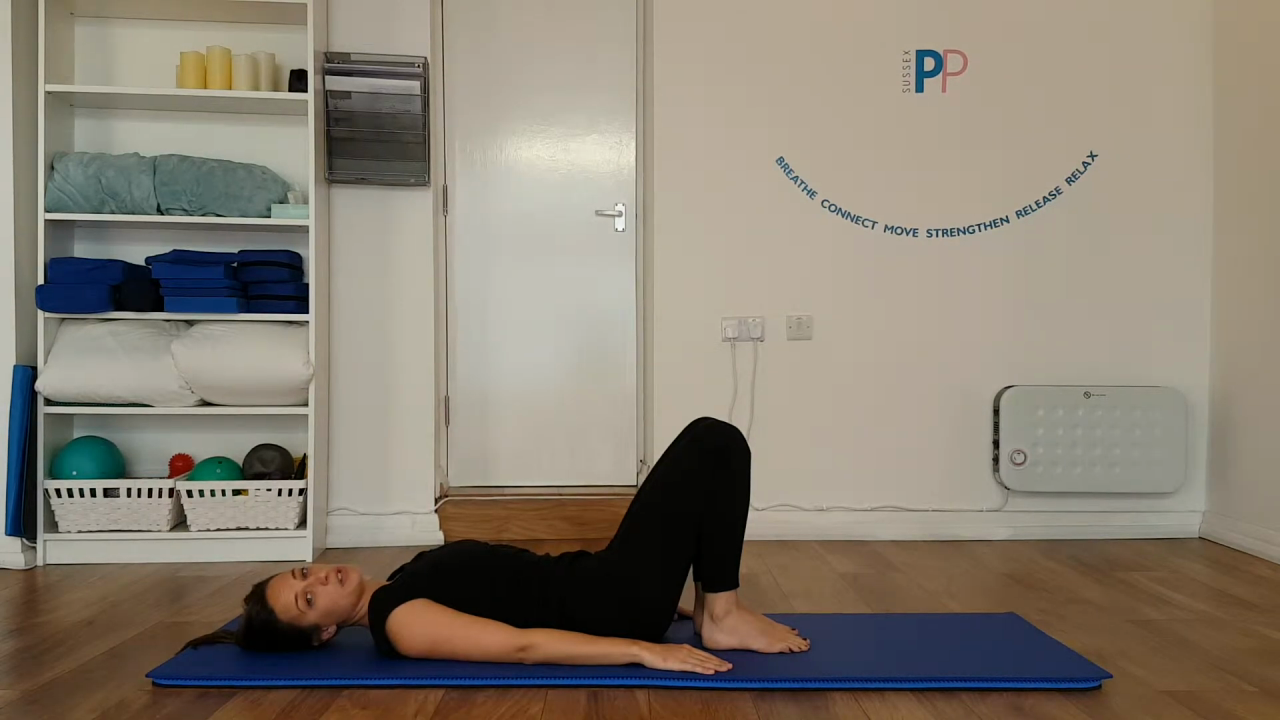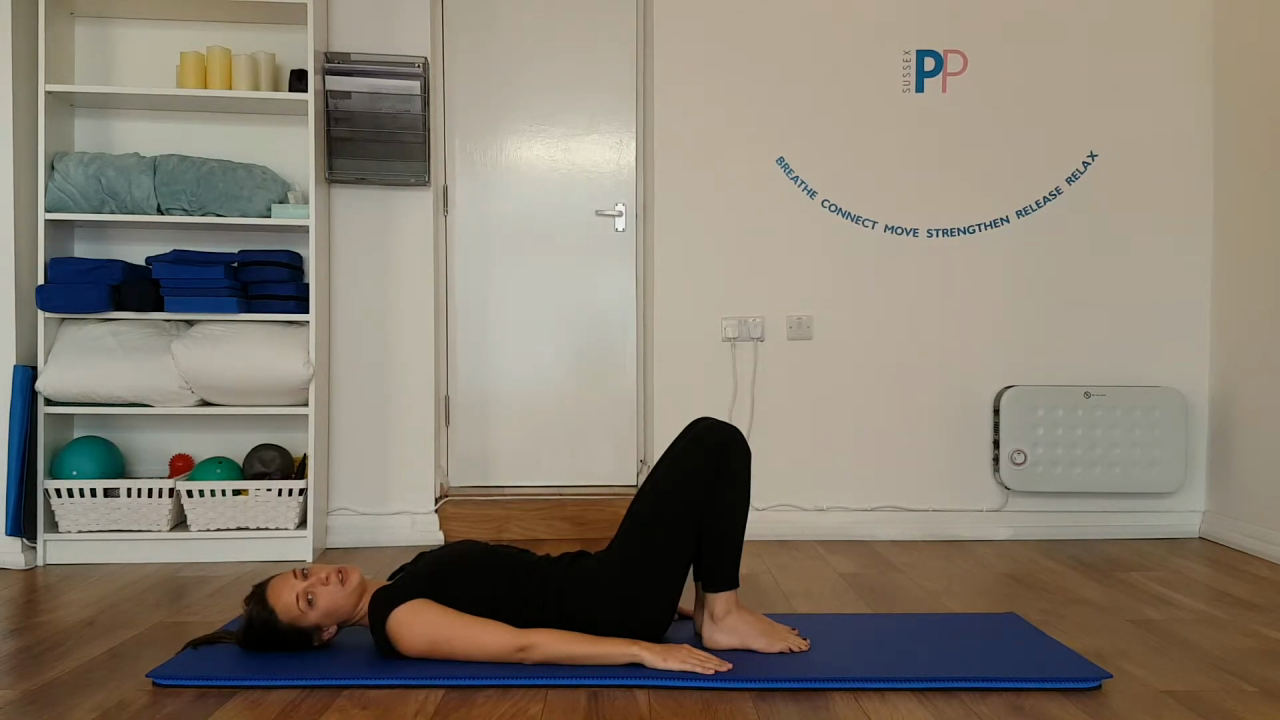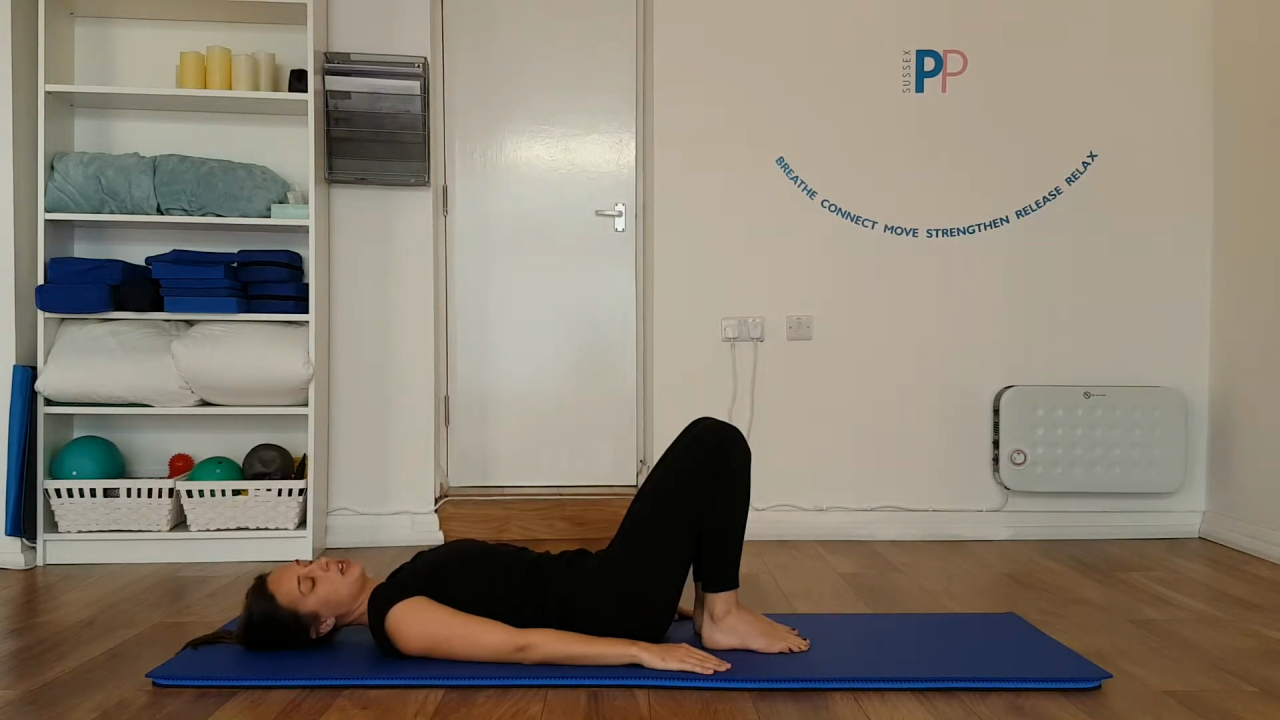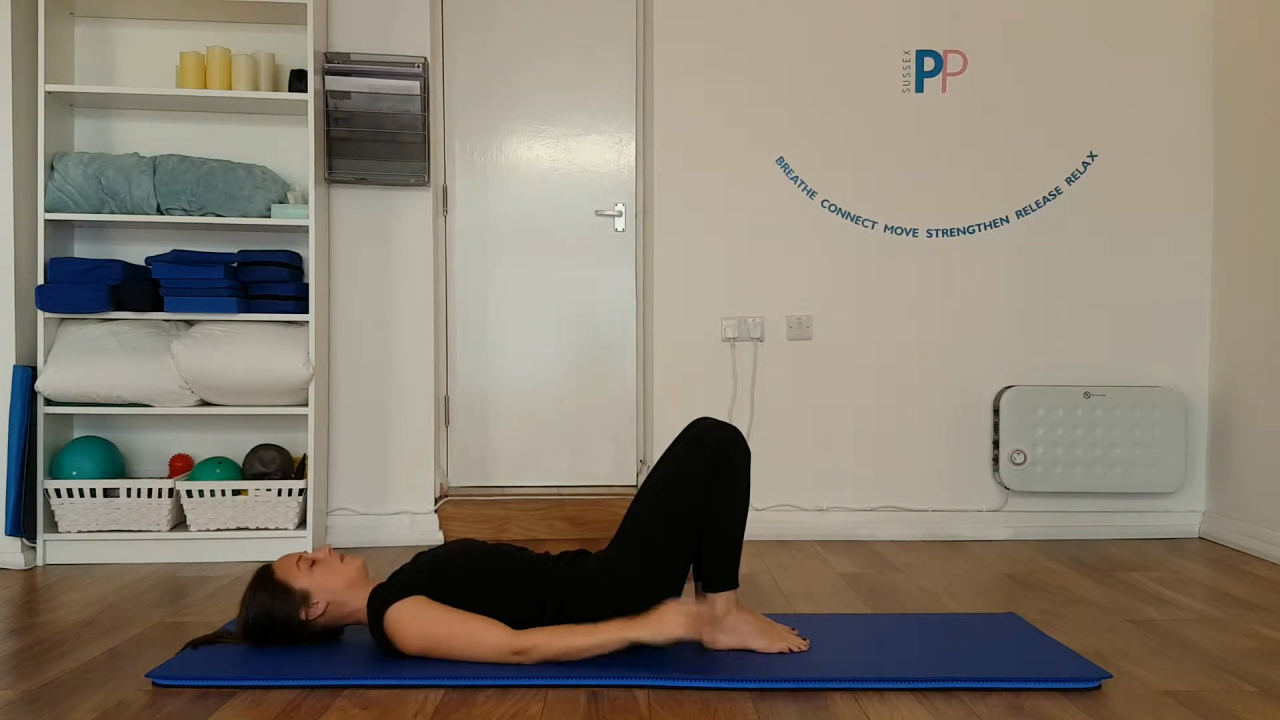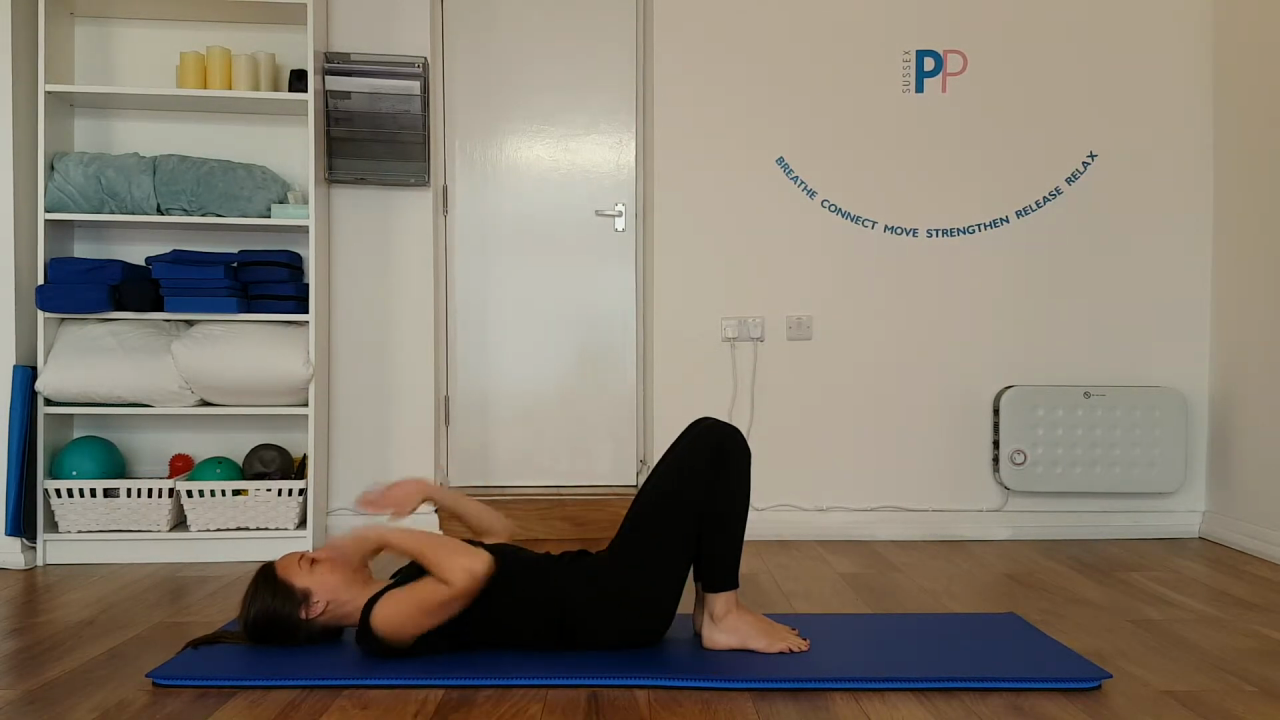
dt=0.4s
person 1, frame 1
left shoulder: (401, 588)
right shoulder: (400, 623)
right elbow: (522, 644)
left wrist: (662, 602)
right wrist: (645, 649)
left hip: (592, 584)
right hip: (613, 607)
left knee: (710, 441)
right knee: (714, 446)
left ankle: (713, 609)
right ankle: (721, 618)
person 1, frame 2
left shoulder: (401, 590)
right shoulder: (400, 625)
right elbow: (523, 645)
left wrist: (659, 601)
right wrist: (644, 649)
left hip: (593, 584)
right hip: (612, 609)
left knee: (711, 440)
right knee: (714, 445)
left ankle: (714, 609)
right ankle: (722, 619)
person 1, frame 3
left shoulder: (399, 592)
right shoulder: (398, 622)
right elbow: (521, 645)
left wrist: (660, 603)
right wrist: (644, 650)
left hip: (595, 585)
right hip: (612, 607)
left knee: (711, 442)
right knee: (714, 445)
left ankle: (713, 610)
right ankle: (722, 619)
person 1, frame 4
left shoulder: (398, 596)
right shoulder: (397, 621)
right elbow: (523, 644)
left wrist: (658, 574)
right wrist: (640, 628)
left hip: (597, 584)
right hip: (613, 594)
left knee: (712, 440)
right knee: (715, 444)
left ankle: (716, 610)
right ankle: (723, 620)
person 1, frame 5
left shoulder: (397, 594)
right shoulder: (390, 622)
left elbow: (498, 533)
right elbow: (476, 571)
left wrist: (434, 493)
right wrist: (383, 535)
left hip: (594, 589)
right hip: (611, 611)
left knee: (711, 440)
right knee: (714, 444)
left ankle: (715, 610)
right ankle: (723, 618)
